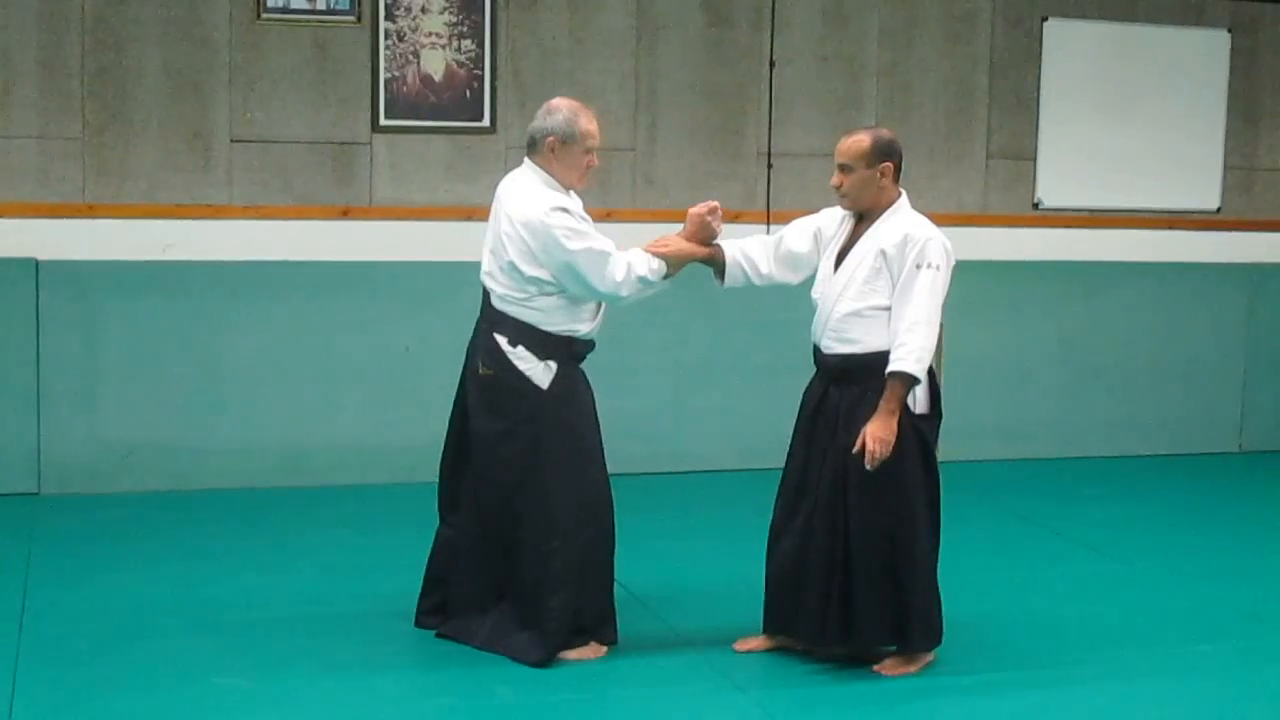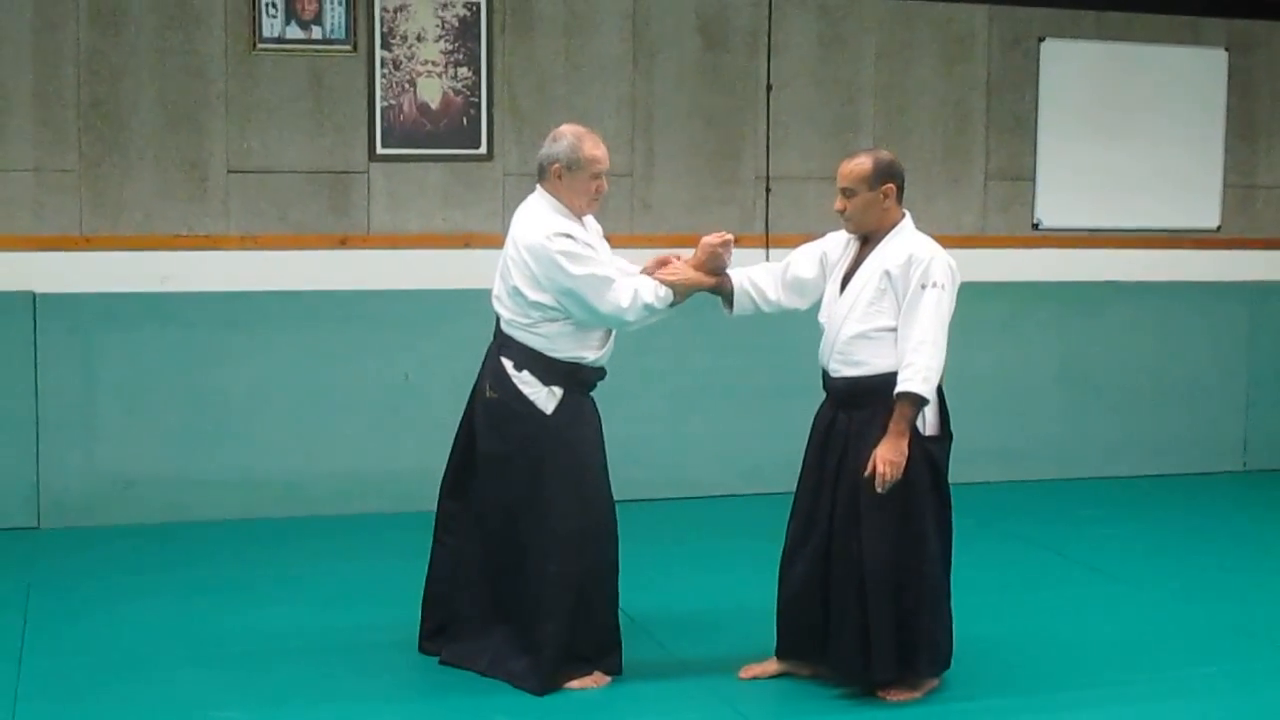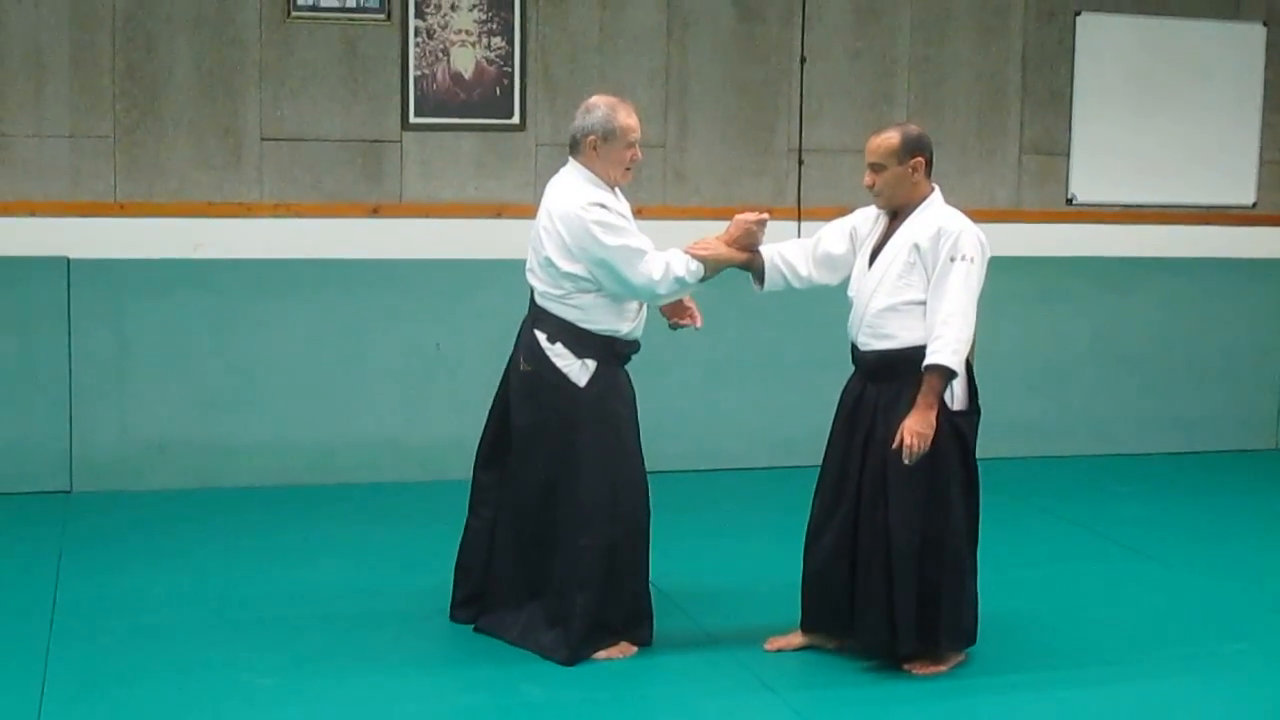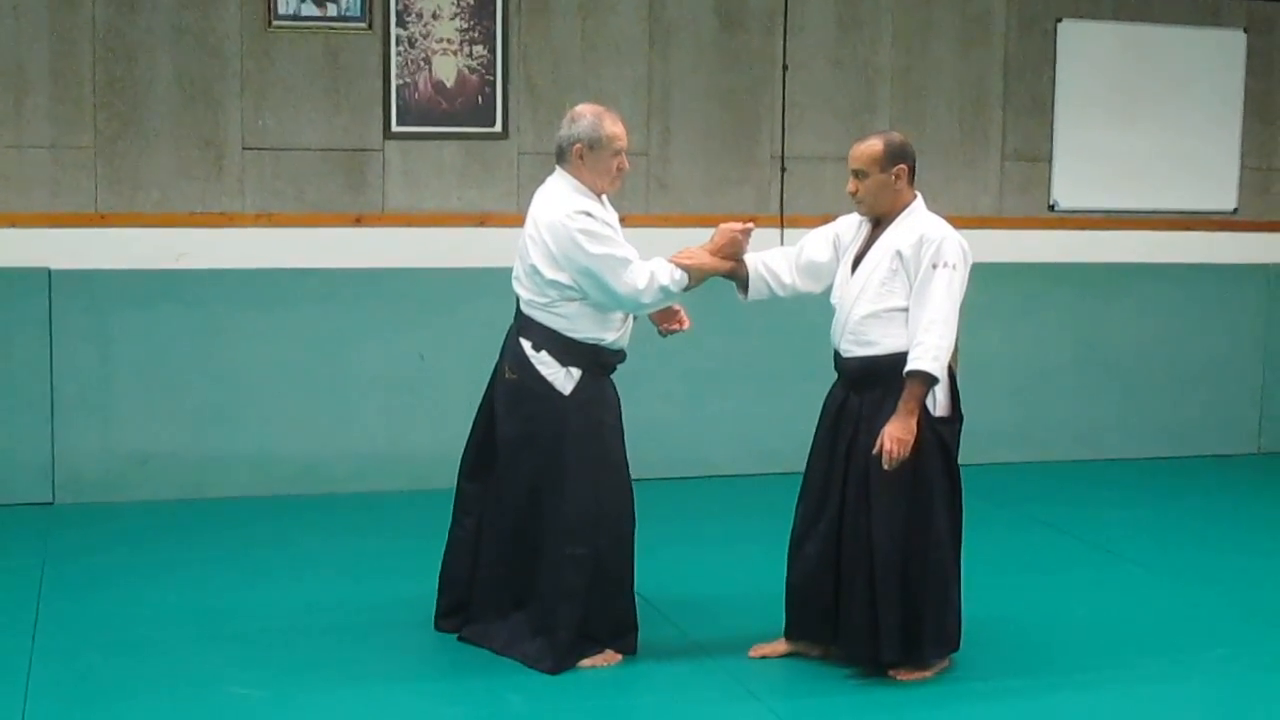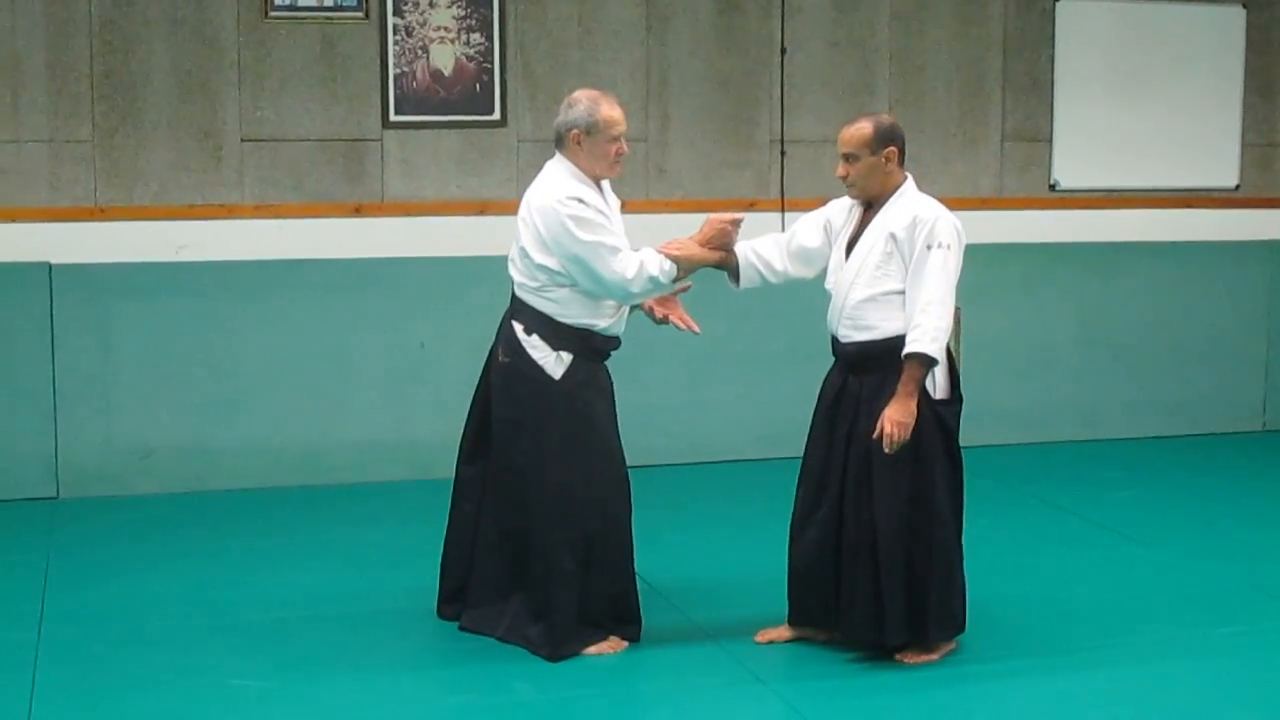
dt=1s
person 1, frame 1
left shoulder: (521, 186)
right shoulder: (544, 212)
left elbow: (581, 263)
right elbow: (612, 280)
left wrist: (625, 256)
right wrist: (685, 246)
left hip: (503, 355)
right hip: (531, 367)
left knee: (488, 486)
right knee: (565, 497)
left ankle: (461, 604)
right ankle: (556, 628)
person 1, frame 2
left shoulder: (563, 215)
right shoulder: (548, 237)
left elbow: (605, 274)
right elbow: (618, 304)
left wrist: (644, 271)
right wrist: (693, 272)
left hip: (517, 385)
right hip: (540, 394)
left knee: (489, 508)
right knee: (570, 525)
left ankle: (460, 629)
right ankle: (561, 658)
person 1, frame 3
left shoulder: (583, 188)
right shoulder: (583, 207)
left elbow: (624, 269)
right elbow: (649, 274)
left wrist: (666, 298)
right wrist: (726, 247)
left hip: (553, 356)
right hip: (575, 367)
left knee: (527, 481)
right knee: (600, 497)
left ankle: (494, 597)
right ankle: (588, 628)
person 1, frame 4
left shoulder: (574, 197)
right shoulder: (568, 215)
left elbow: (612, 278)
right elbow: (632, 283)
left wrist: (652, 306)
right wrist: (710, 256)
left hip: (541, 367)
right hip: (558, 377)
left knee: (513, 492)
right knee: (584, 506)
left ankle: (481, 608)
right ankle: (569, 638)
person 1, frame 5
left shoulder: (587, 184)
right shoulder: (561, 201)
left elbow: (605, 270)
right elbow: (620, 276)
left wrist: (648, 294)
right wrist: (698, 248)
left hip: (543, 355)
right hip: (550, 361)
left knee: (512, 478)
right knee: (582, 491)
left ankle: (484, 596)
right ankle: (574, 625)
person 2, frame 1
left shoulder: (918, 239)
right shoulder: (832, 224)
left elbow: (915, 334)
right elbow: (768, 255)
left wrist: (887, 414)
right wrist: (698, 251)
left hip: (885, 394)
right hip: (830, 389)
left knee: (891, 524)
right knee: (804, 512)
left ankle: (915, 641)
right ankle: (795, 626)
person 2, frame 2
left shoulder: (922, 260)
right shoulder: (837, 248)
left elbow: (922, 354)
right elbow: (776, 282)
left wrist: (897, 435)
right wrist: (707, 280)
left hip: (895, 416)
right hip: (840, 412)
left knee: (898, 548)
right knee: (817, 536)
left ankle: (915, 667)
right ankle: (803, 651)
person 2, frame 3
left shoulder: (952, 233)
right shoulder: (867, 223)
left elbow: (951, 327)
right elbow: (807, 258)
left wrist: (925, 407)
right wrist: (740, 256)
left hip: (923, 389)
right hip: (869, 385)
left knee: (925, 521)
right knee: (842, 509)
left ankle: (941, 641)
right ankle: (829, 624)
person 2, frame 4
left shoulder: (935, 240)
right shoulder: (851, 230)
left elbow: (933, 334)
right elbow: (790, 266)
left wrist: (906, 414)
right wrist: (723, 264)
left hip: (907, 397)
right hip: (852, 392)
left knee: (908, 528)
right knee: (826, 516)
left ankle: (926, 647)
right ankle: (814, 631)
person 2, frame 5
left shoulder: (927, 221)
right shoulder: (842, 214)
left elbow: (930, 315)
right elbow: (784, 251)
left wrist: (905, 396)
right wrist: (716, 255)
left hip: (906, 381)
right hip: (849, 376)
left knee: (911, 511)
right knee: (825, 501)
left ankle: (931, 630)
right ankle: (818, 615)
